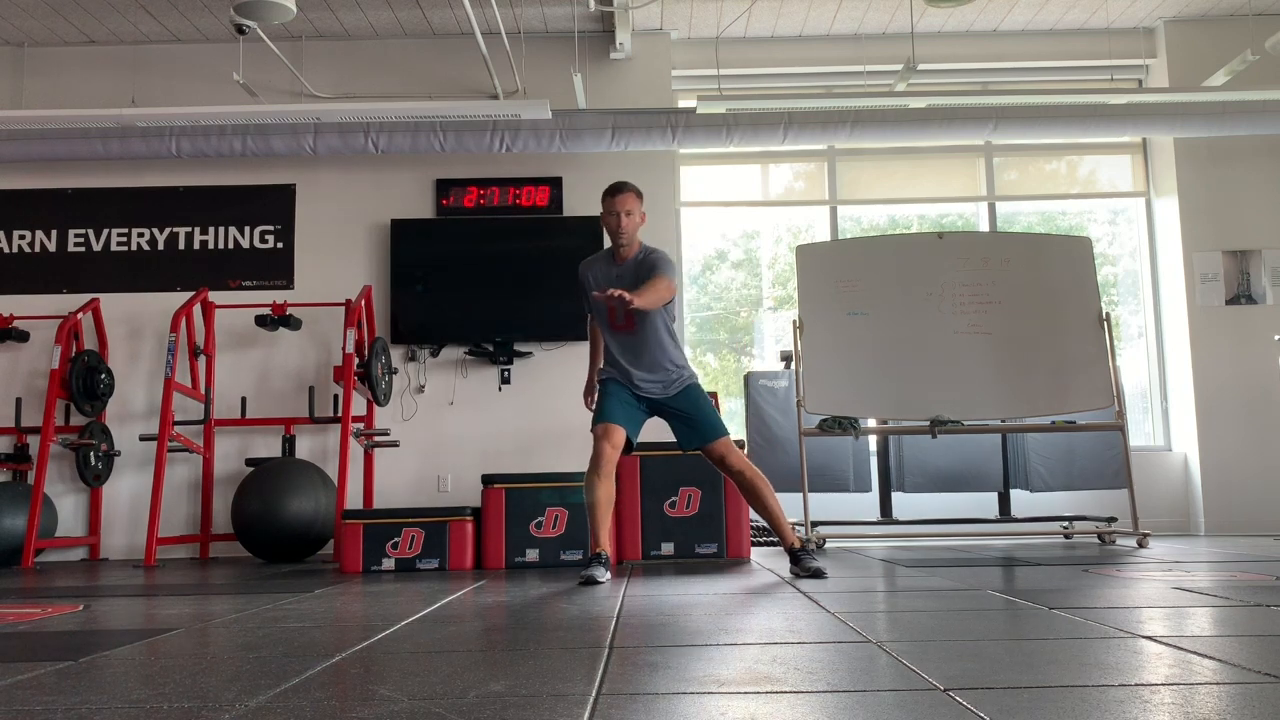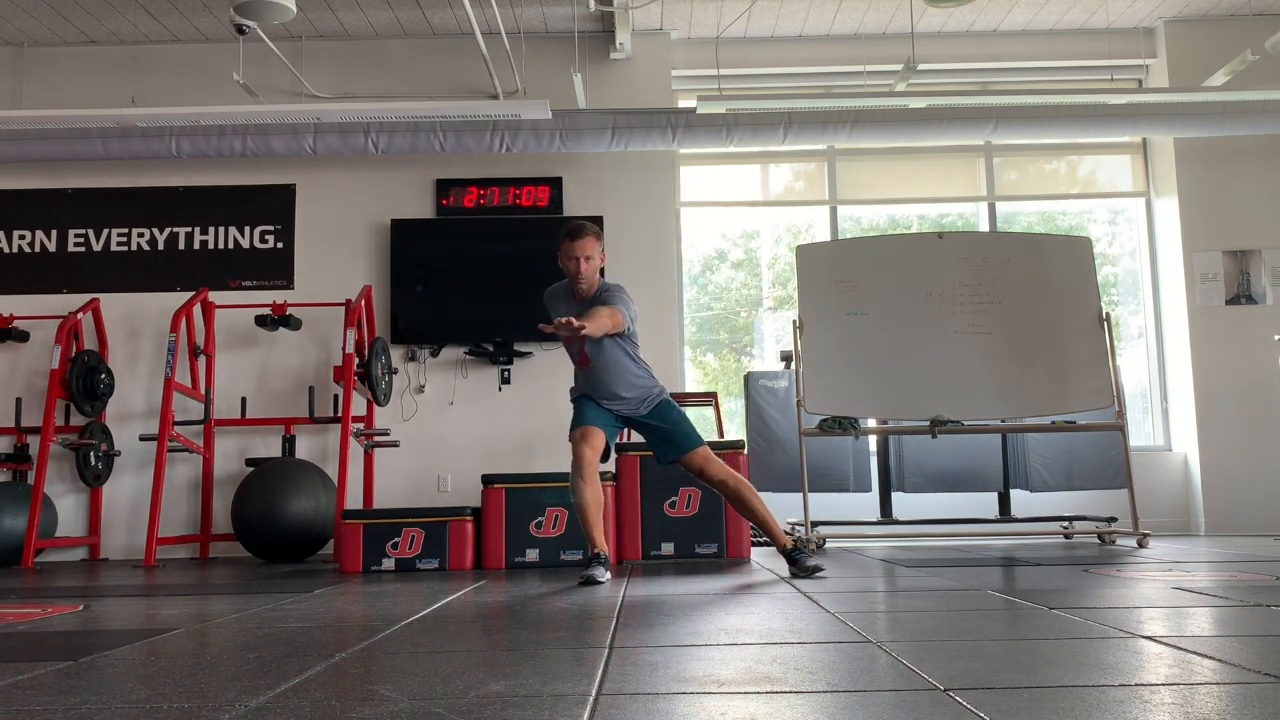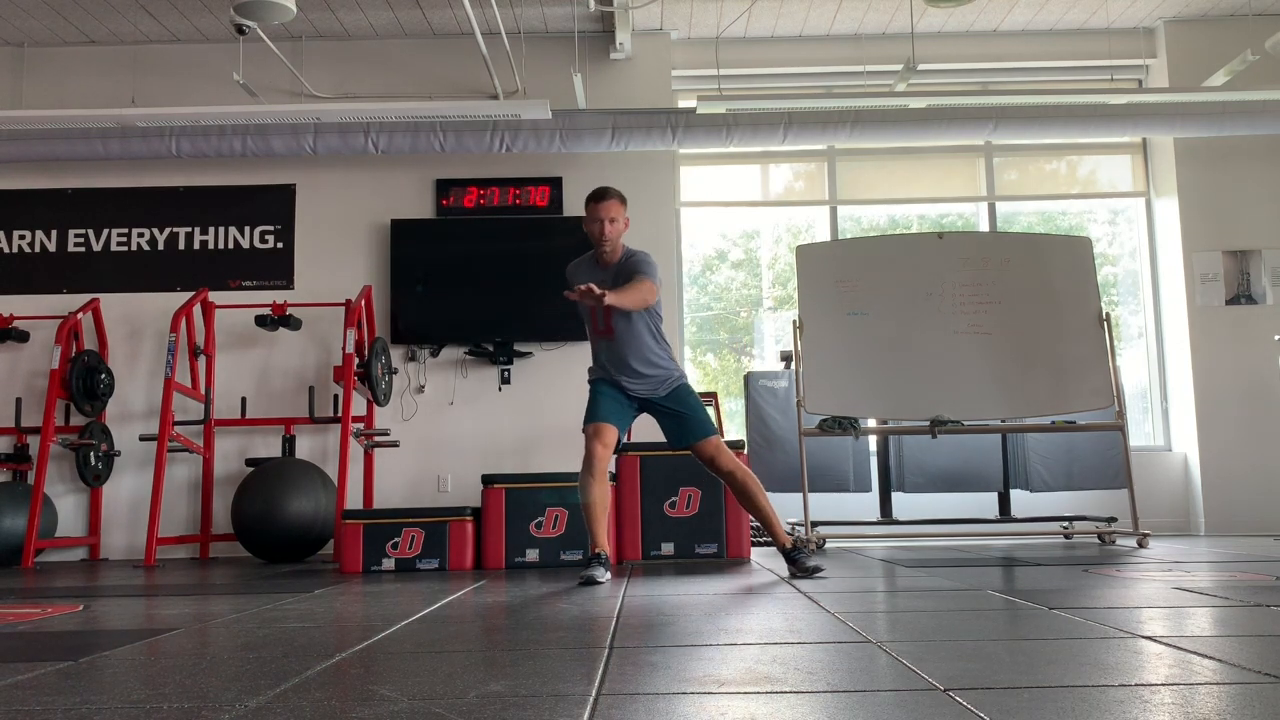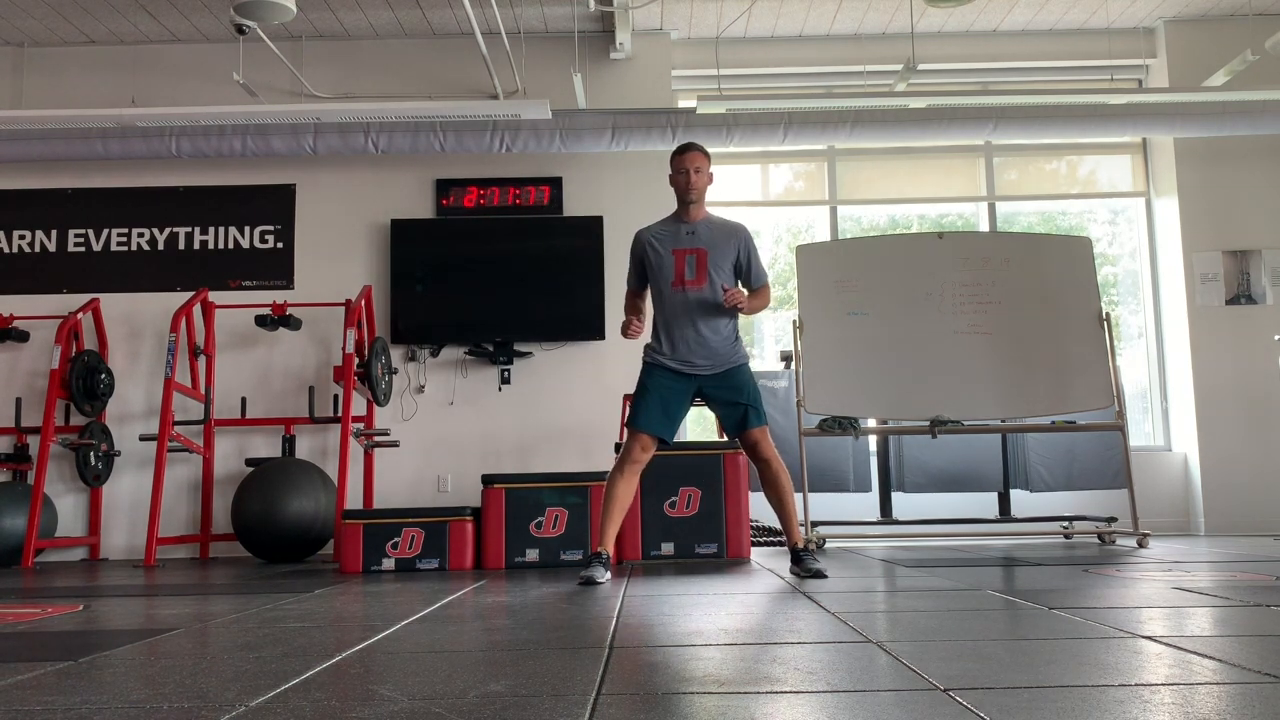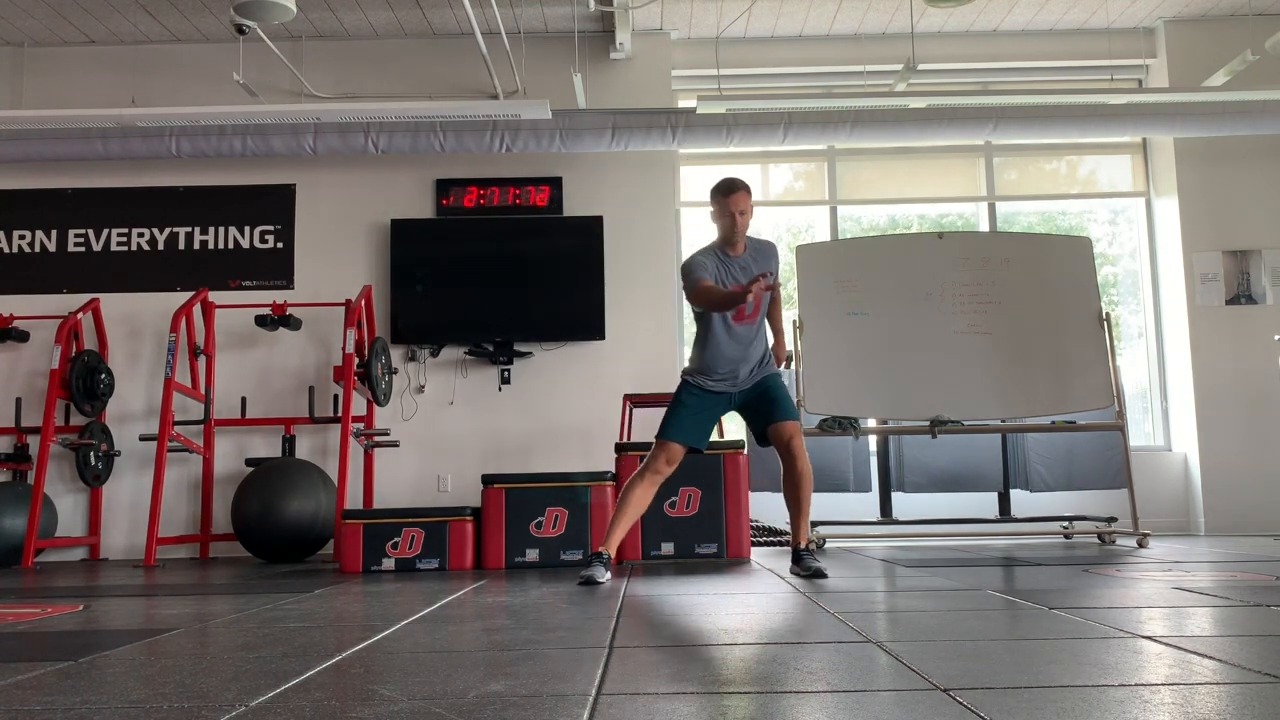
dt=1s
person 1, frame 1
left shoulder: (657, 261)
right shoulder: (589, 269)
left elbow: (663, 290)
left wrist: (632, 299)
right wrist: (592, 375)
left hip: (674, 381)
right hip: (620, 381)
left knee: (730, 459)
right knee: (605, 448)
left ankle: (795, 549)
right ankle: (600, 556)
person 1, frame 2
left shoulder: (615, 297)
right shoulder: (553, 298)
left elbow: (603, 320)
left wrist: (580, 326)
left hip: (646, 398)
right hip: (595, 399)
left knee: (712, 469)
right knee: (584, 450)
left ankle: (788, 547)
right ankle: (599, 557)
person 1, frame 3
left shoulder: (640, 262)
right shoulder: (575, 272)
left elbow: (642, 294)
left wrist: (607, 296)
left hip: (664, 381)
right hip: (611, 382)
left knee: (722, 460)
right knee: (597, 449)
left ankle: (789, 547)
right ankle: (599, 556)
person 1, frame 4
left shoulder: (735, 235)
right shoulder: (647, 239)
left elbow: (764, 292)
right elbow: (635, 294)
left wrist: (746, 303)
right wrist: (633, 320)
left hip: (726, 363)
right hip: (665, 365)
left knee: (762, 448)
right knee: (634, 453)
left ankle: (798, 549)
right ankle: (602, 555)
person 1, frame 5
left shoulder: (766, 251)
right shoulder: (698, 264)
right elbow: (705, 298)
left wrist: (779, 339)
right wrist: (743, 294)
left hip: (759, 374)
right hip: (705, 382)
left knee: (793, 443)
right knee: (660, 462)
left ankle: (801, 550)
right ankle: (603, 555)
